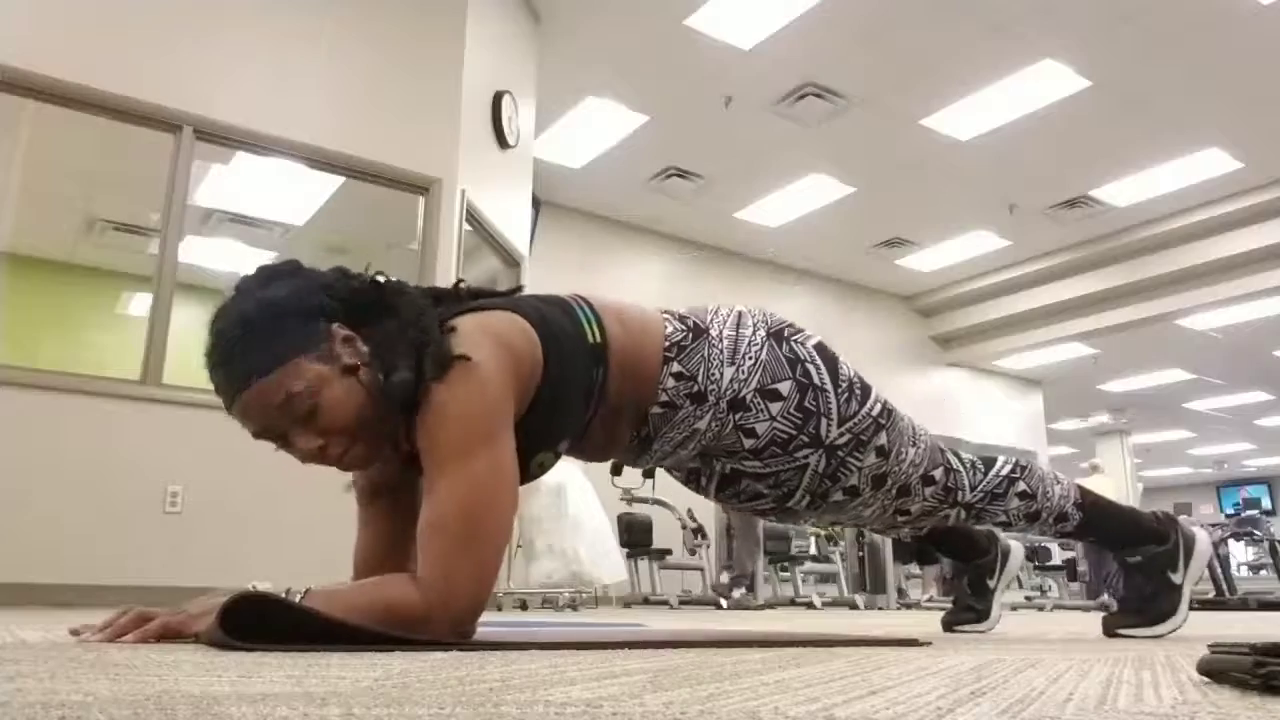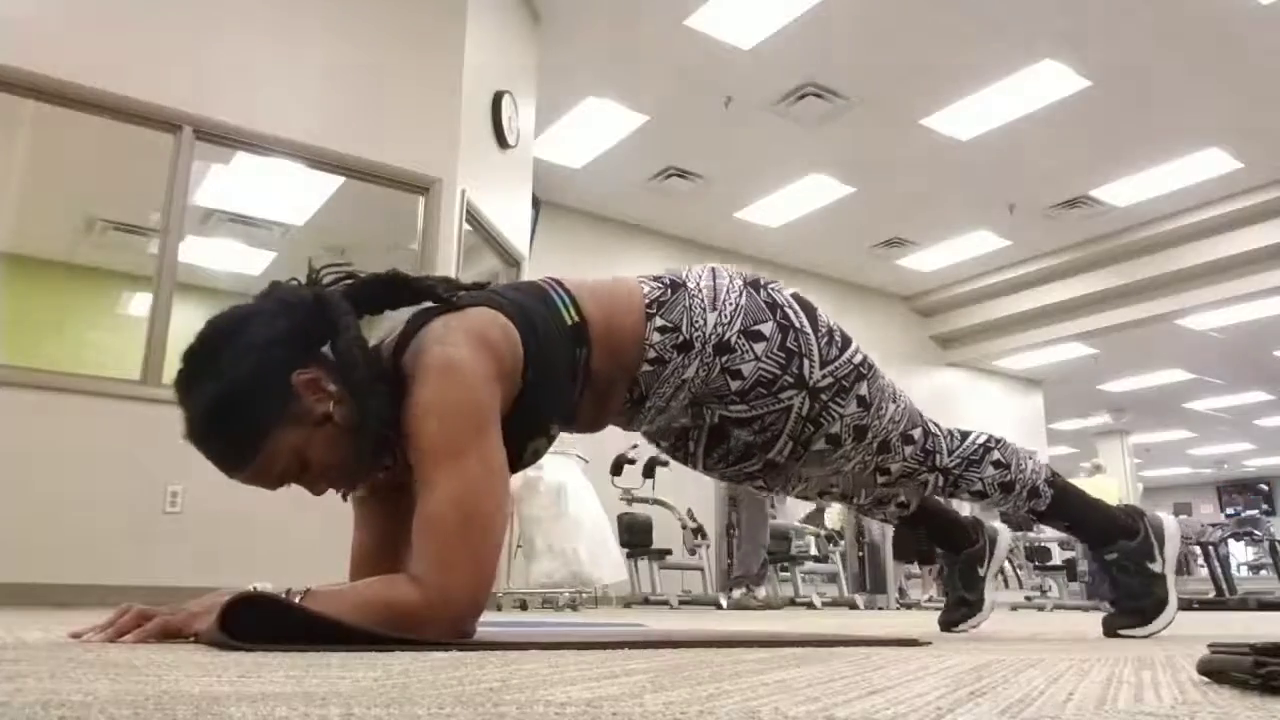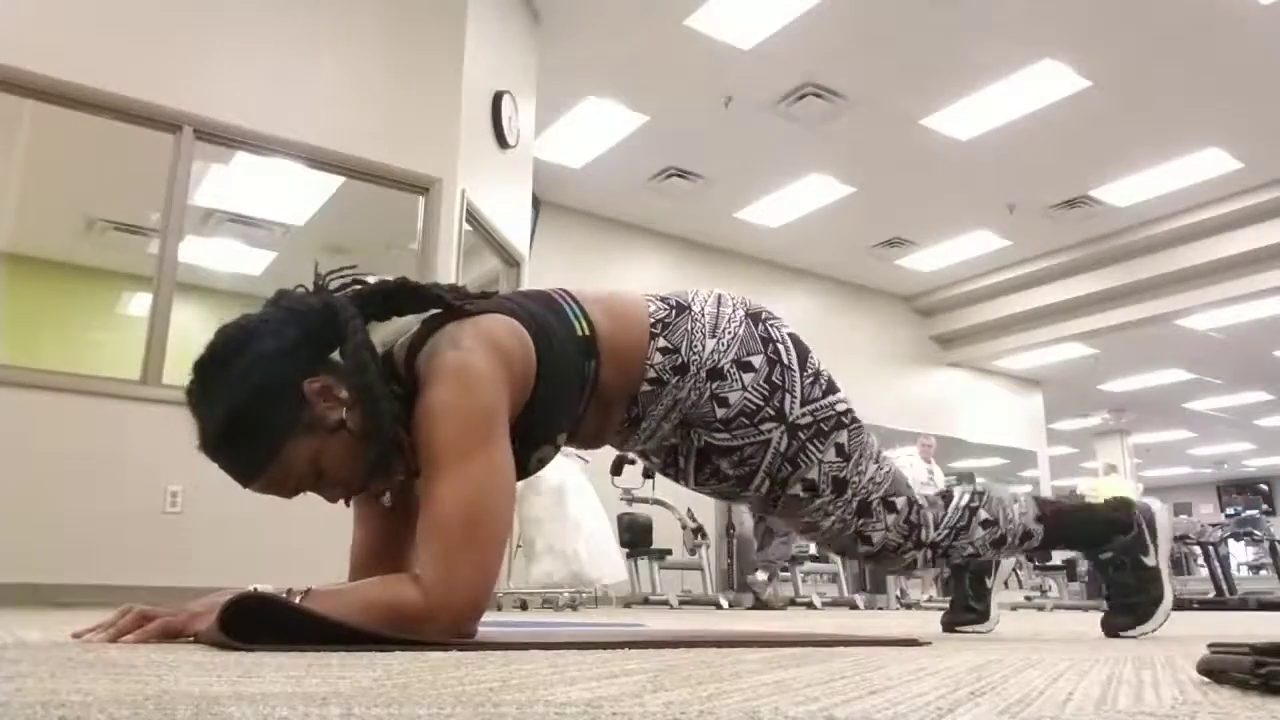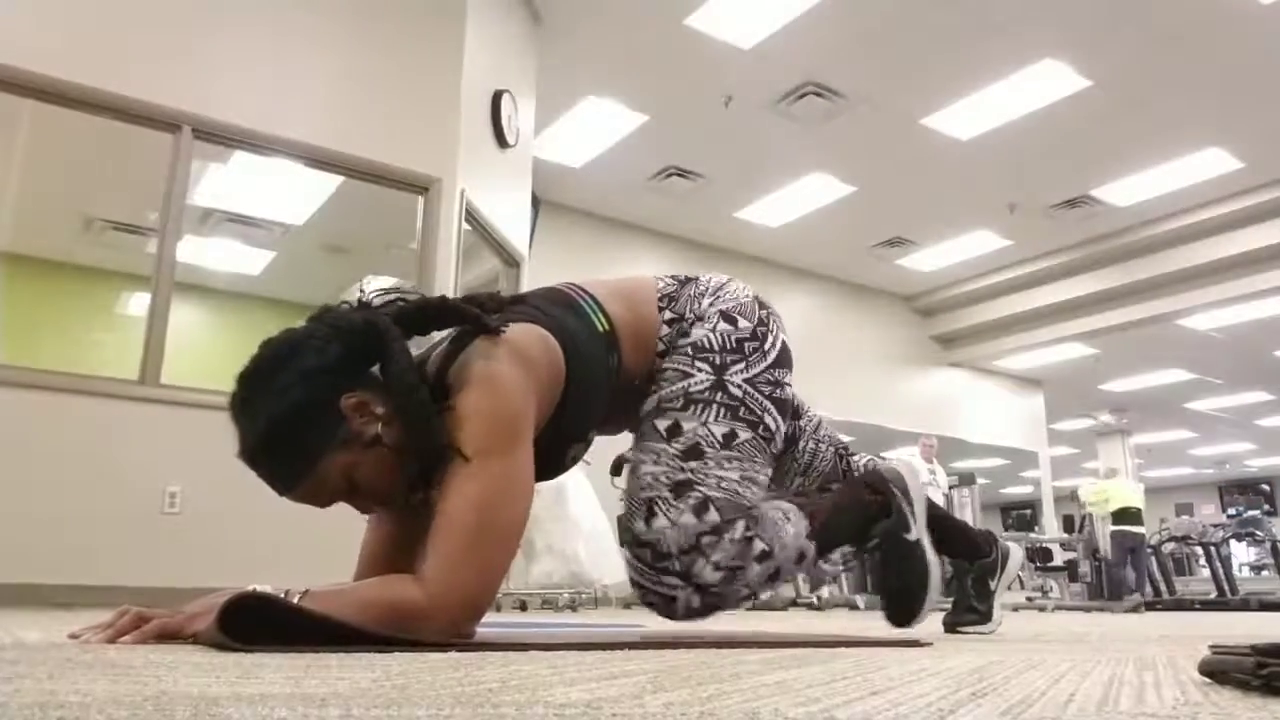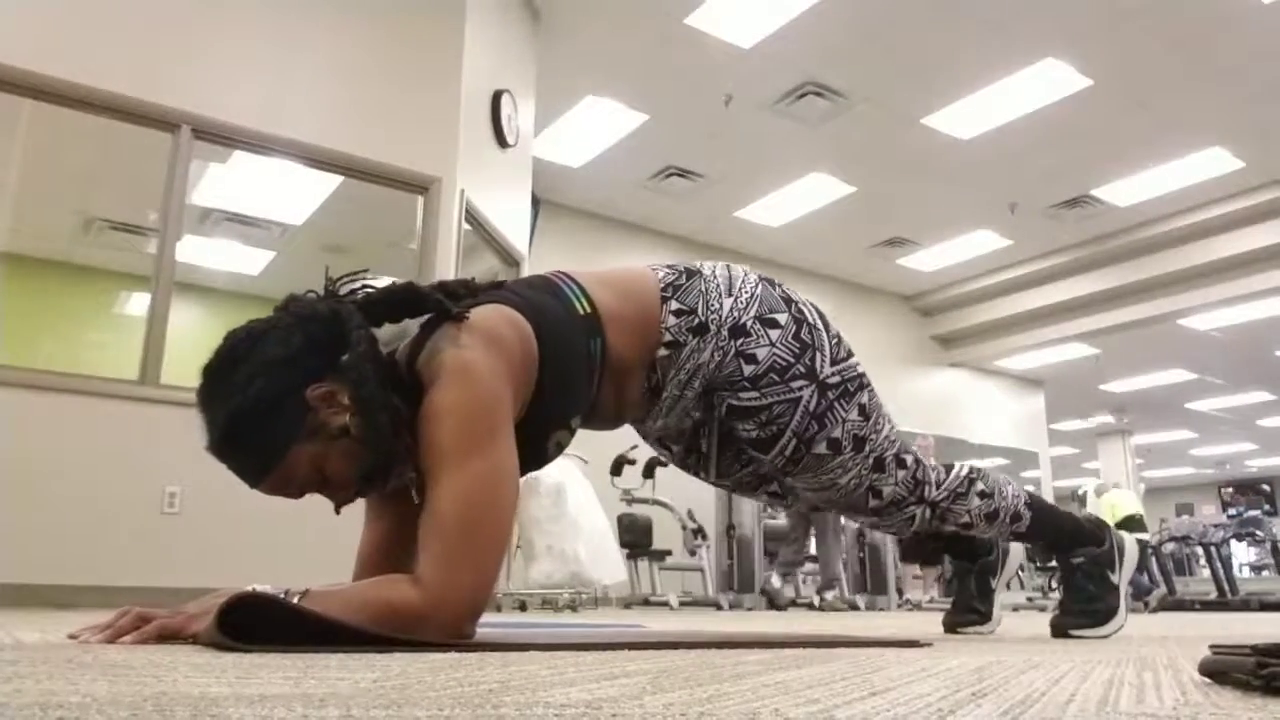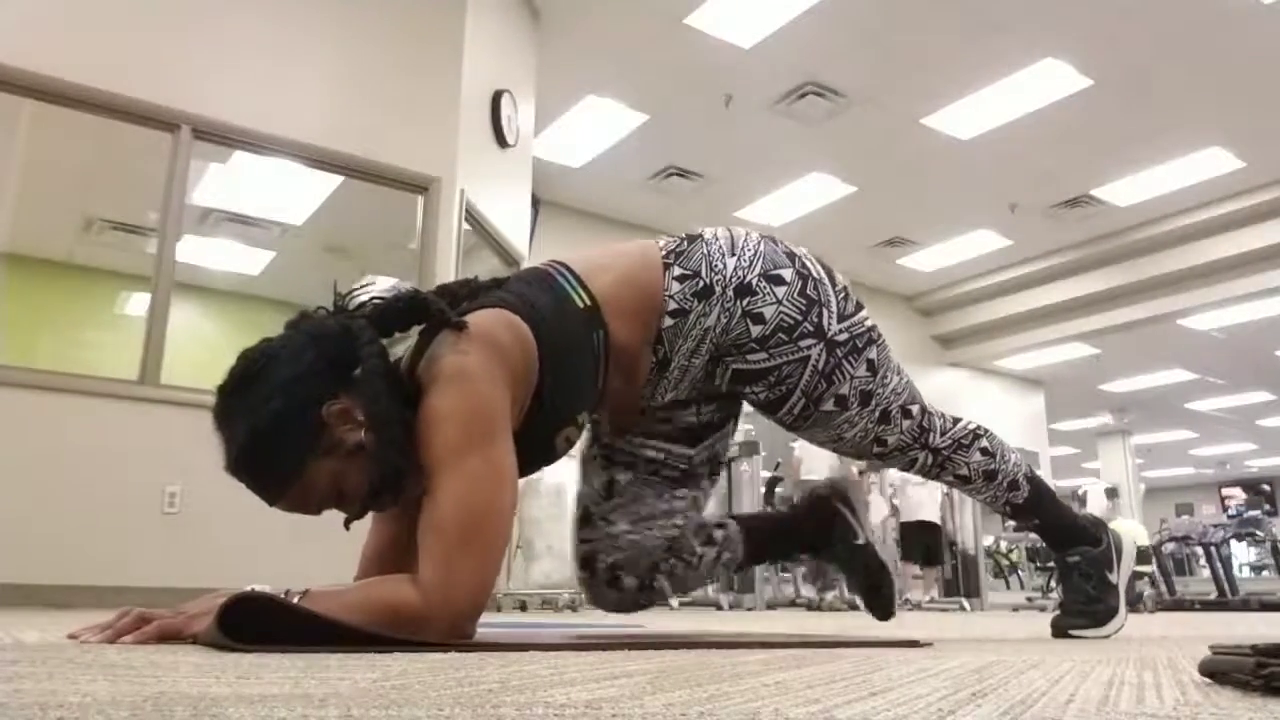
dt=0.4s
person 1, frame 1
left shoulder: (462, 368)
right shoulder: (389, 415)
left elbow: (444, 604)
right elbow: (387, 588)
left wrist: (241, 605)
left hip: (746, 382)
right hip: (691, 431)
left knee: (931, 478)
right knee: (904, 493)
left ankle: (1162, 540)
right ankle: (978, 561)
person 1, frame 2
left shoulder: (443, 370)
right shoulder: (376, 403)
left elbow: (445, 604)
right elbow: (380, 588)
left wrist: (243, 607)
left hip: (732, 340)
right hip: (681, 401)
left knee: (914, 455)
right knee: (878, 475)
left ankle: (1131, 536)
right ankle: (970, 547)
person 1, frame 3
left shoulder: (454, 377)
right shoulder: (387, 413)
left elbow: (444, 604)
right elbow: (381, 589)
left wrist: (248, 606)
left hip: (724, 366)
right hip: (667, 419)
left knee: (898, 521)
right knee: (861, 502)
left ankle: (1118, 527)
right ankle: (979, 562)
person 1, frame 4
left shoulder: (488, 388)
right shoulder: (411, 409)
left elbow: (443, 606)
right elbow: (382, 584)
left wrist: (248, 605)
left hip: (715, 331)
right hip: (665, 370)
left knee: (681, 562)
right knee: (828, 480)
left ankle: (885, 511)
right ankle: (972, 546)
person 1, frame 5
left shoulder: (459, 374)
right shoulder: (401, 406)
left elbow: (444, 604)
right elbow: (387, 586)
left wrist: (249, 605)
left hip: (743, 339)
right hip: (683, 400)
left knee: (898, 488)
right knee: (866, 496)
left ankle: (1086, 541)
right ankle: (978, 554)
person 1, frame 6
left shoulder: (459, 379)
right shoulder: (408, 404)
left elbow: (445, 606)
right elbow: (386, 592)
left hip: (753, 300)
right hip: (671, 378)
left knee: (915, 440)
right knee: (616, 571)
left ankle: (1087, 544)
right ankle: (822, 532)
